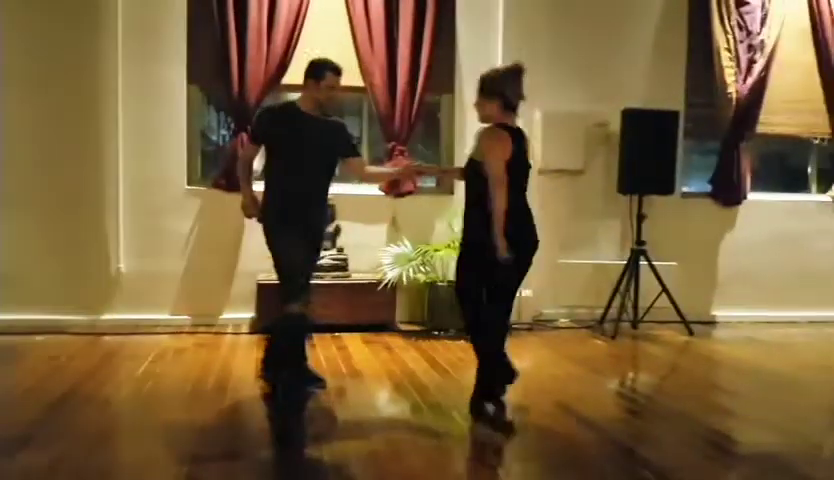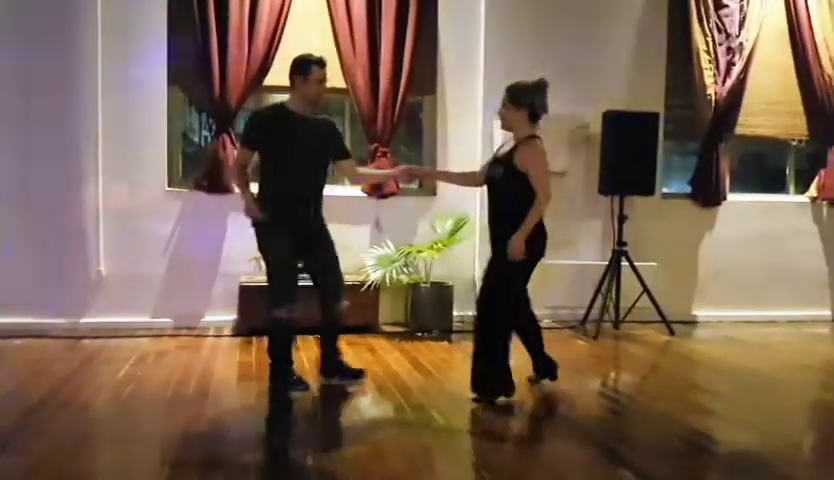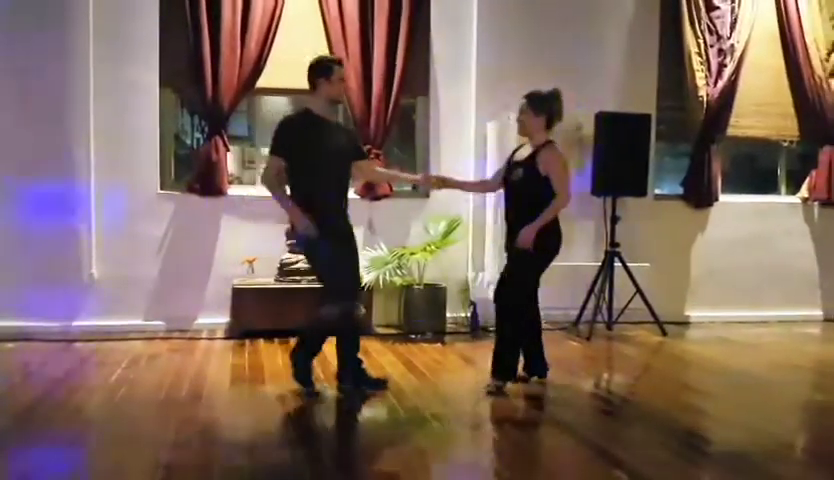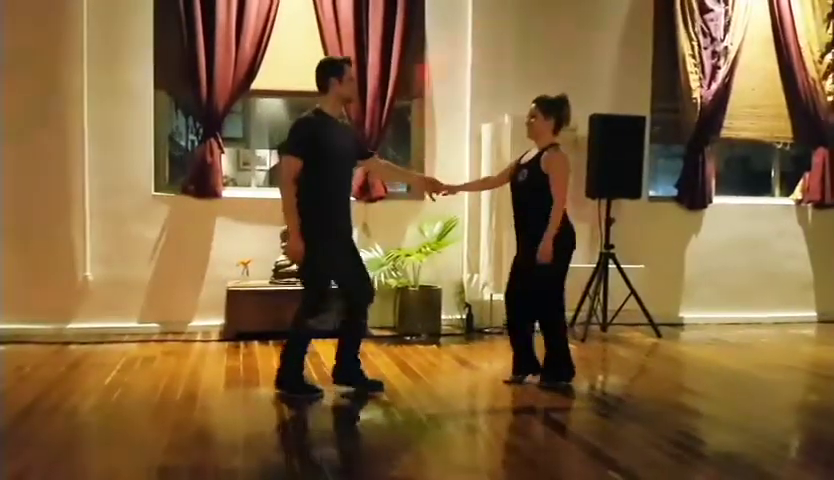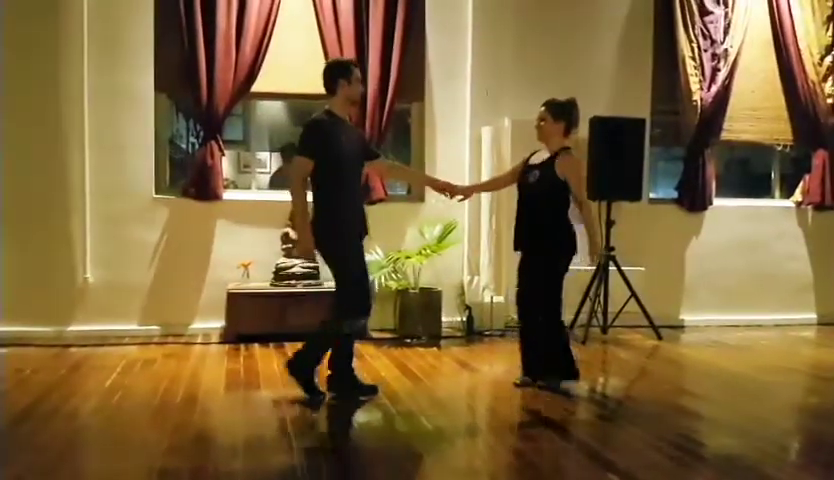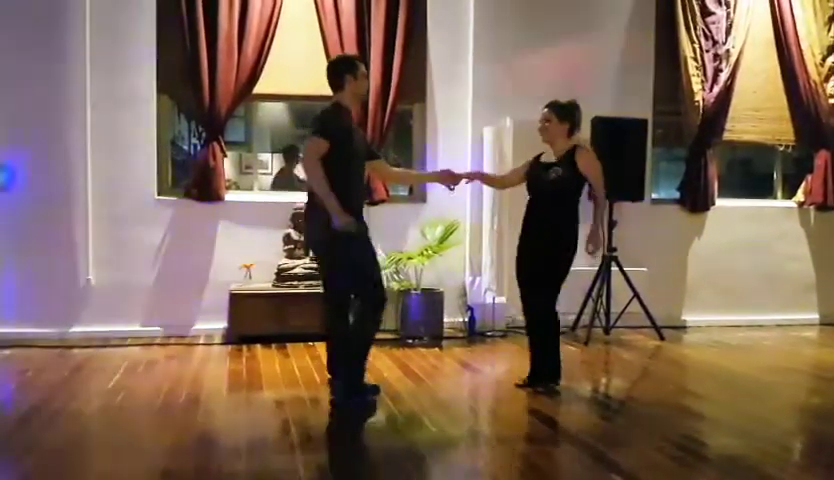
dt=0.4s
person 1, frame 1
left shoulder: (336, 130)
right shoulder: (274, 117)
left elbow: (362, 171)
right elbow: (246, 157)
left wrist: (398, 172)
right wrist: (247, 194)
left hip: (313, 223)
right hip: (280, 219)
left knee: (295, 295)
right knee: (296, 294)
left ankle: (275, 364)
right ankle: (294, 367)
person 1, frame 2
left shoulder: (326, 128)
right shoulder: (264, 120)
left elbow: (353, 174)
right elbow: (240, 165)
left wrist: (392, 174)
right wrist: (248, 198)
left hip: (312, 224)
right hip: (275, 224)
left knee: (334, 292)
right knee: (283, 299)
left ankle: (331, 362)
right ankle: (281, 369)
person 1, frame 3
left shoulder: (344, 133)
right shoulder: (293, 126)
left elbow: (369, 172)
right elbow: (270, 176)
left wrist: (412, 178)
right wrist: (295, 213)
left hip: (341, 227)
right hip: (313, 228)
left knee: (350, 301)
right knee: (340, 297)
left ankle: (351, 372)
right ankle: (303, 357)
person 1, frame 4
left shoulder: (347, 132)
right shoulder: (307, 126)
left elbow: (379, 166)
right elbow: (287, 180)
left wrist: (419, 180)
right wrist: (294, 235)
left hip: (339, 232)
right hip: (315, 235)
left knee: (361, 294)
right knee: (315, 303)
left ankle: (347, 368)
right ankle: (289, 377)
person 1, frame 5
left shoulder: (353, 134)
right shoulder: (319, 127)
left elbow: (388, 168)
right elbow: (297, 180)
left wrist: (433, 182)
right wrist: (304, 233)
left hip: (349, 232)
right hip: (332, 232)
left knee: (355, 304)
right knee: (356, 305)
left ankle: (341, 374)
right ankle: (304, 363)
person 1, frame 6
left shoulder: (350, 127)
right shoulder: (332, 118)
left elbow: (386, 172)
right elbow: (309, 160)
left wrist: (434, 176)
right wrist: (336, 212)
left hip: (341, 227)
right hip: (336, 226)
left knee: (338, 302)
right knee: (372, 298)
left ankle: (344, 380)
right ankle: (347, 380)
person 2, frame 1
left shoulder: (490, 137)
right shoulder: (518, 137)
left elbow: (498, 186)
left wrist: (498, 236)
left hip: (487, 239)
right hip: (521, 238)
left knee: (473, 307)
right knee: (497, 313)
left ankle: (495, 382)
right ankle: (489, 393)
person 2, frame 2
left shoulder: (530, 148)
right shoulder: (509, 148)
left elbow: (543, 195)
right elbow: (478, 178)
left wrist: (521, 236)
right wrist: (430, 174)
left hip: (520, 241)
right hip: (506, 240)
left knee: (492, 307)
right knee: (513, 305)
left ankle: (493, 384)
right ankle: (542, 364)
person 2, frame 3
left shoulder: (550, 154)
right shoulder: (518, 153)
left elbow: (562, 197)
right elbow: (491, 185)
left wrist: (534, 227)
right wrist: (451, 183)
left hip: (540, 240)
right hip: (520, 240)
left knee: (507, 296)
right knee: (523, 301)
left ankle: (503, 371)
right ankle: (535, 365)
person 2, frame 4
left shoulder: (554, 156)
right shoulder: (527, 157)
left elbow: (559, 201)
right elbow: (495, 180)
left wrist: (548, 240)
right wrist: (458, 188)
left hip: (552, 243)
right hip: (529, 242)
left knee: (547, 304)
right knee: (516, 300)
left ankle: (559, 372)
right ankle: (524, 365)
person 2, frame 5
left shoulder: (566, 160)
right shoulder: (534, 158)
left elbow: (582, 202)
right elbow: (504, 180)
left wrist: (593, 240)
right wrist: (473, 189)
left hip: (555, 245)
right hip: (533, 244)
left knee: (544, 306)
right knee: (528, 305)
left ankle: (561, 369)
right ankle: (539, 369)
person 2, frame 6
left shoulder: (582, 156)
right shoulder: (537, 161)
left elbow: (599, 195)
right elbow: (503, 181)
left wrist: (595, 229)
right wrist: (479, 175)
left hip: (560, 241)
right hip: (531, 239)
left knee: (542, 304)
right knee: (532, 304)
left ankle: (546, 374)
right ankle: (541, 374)
